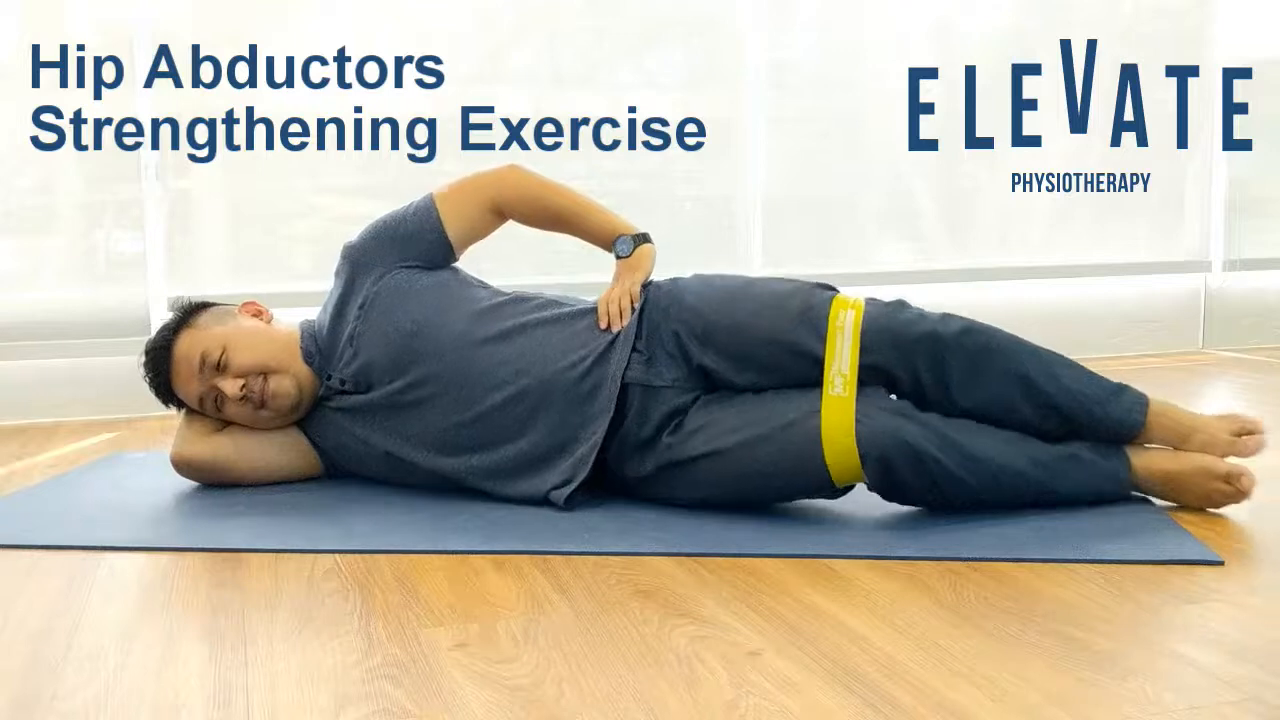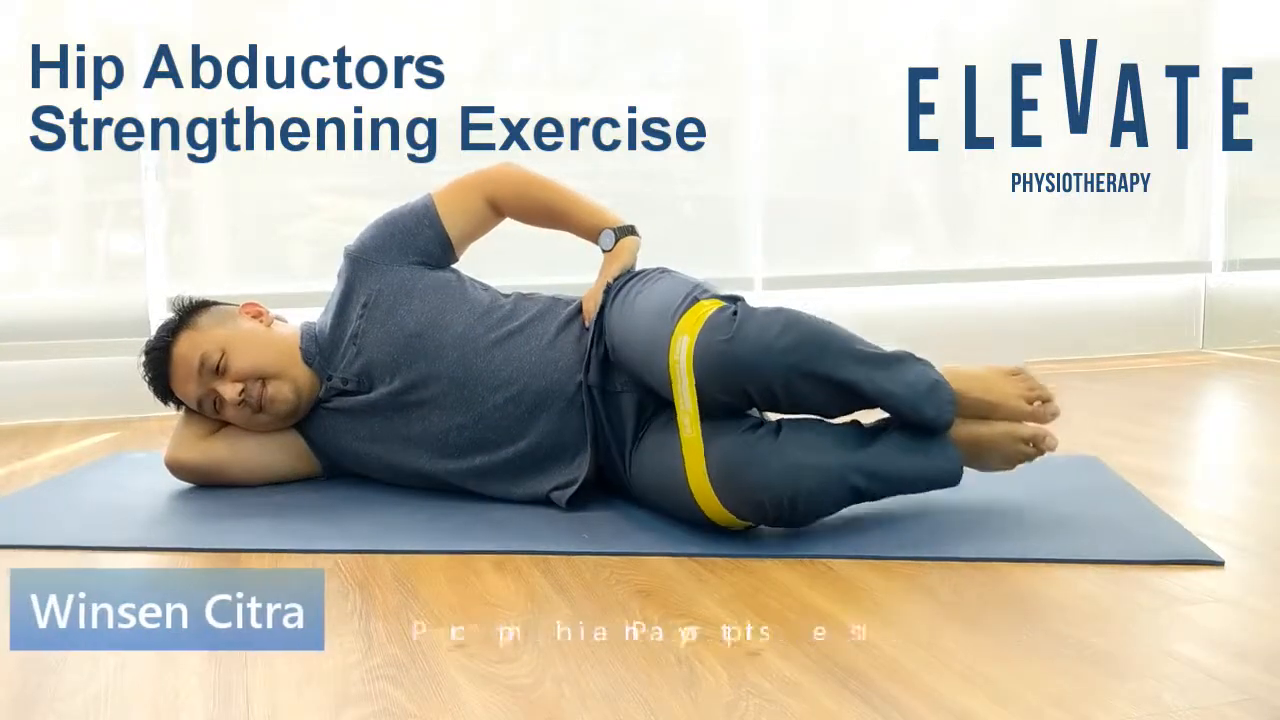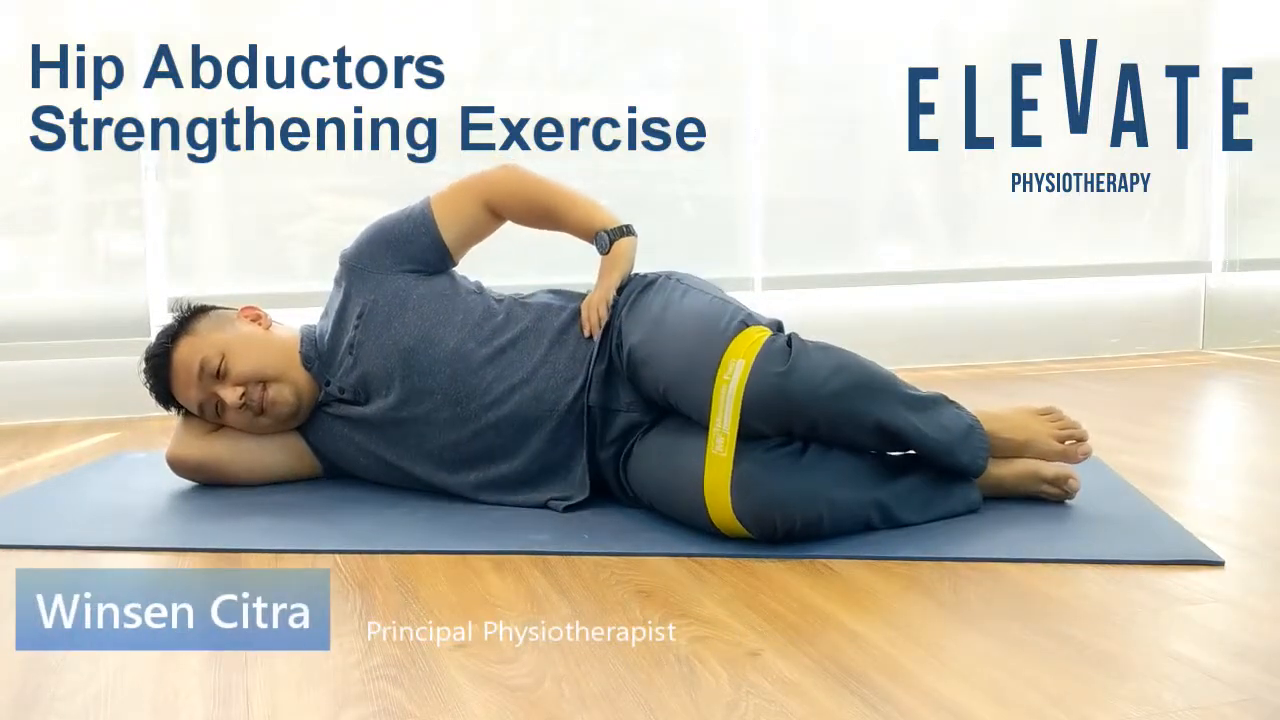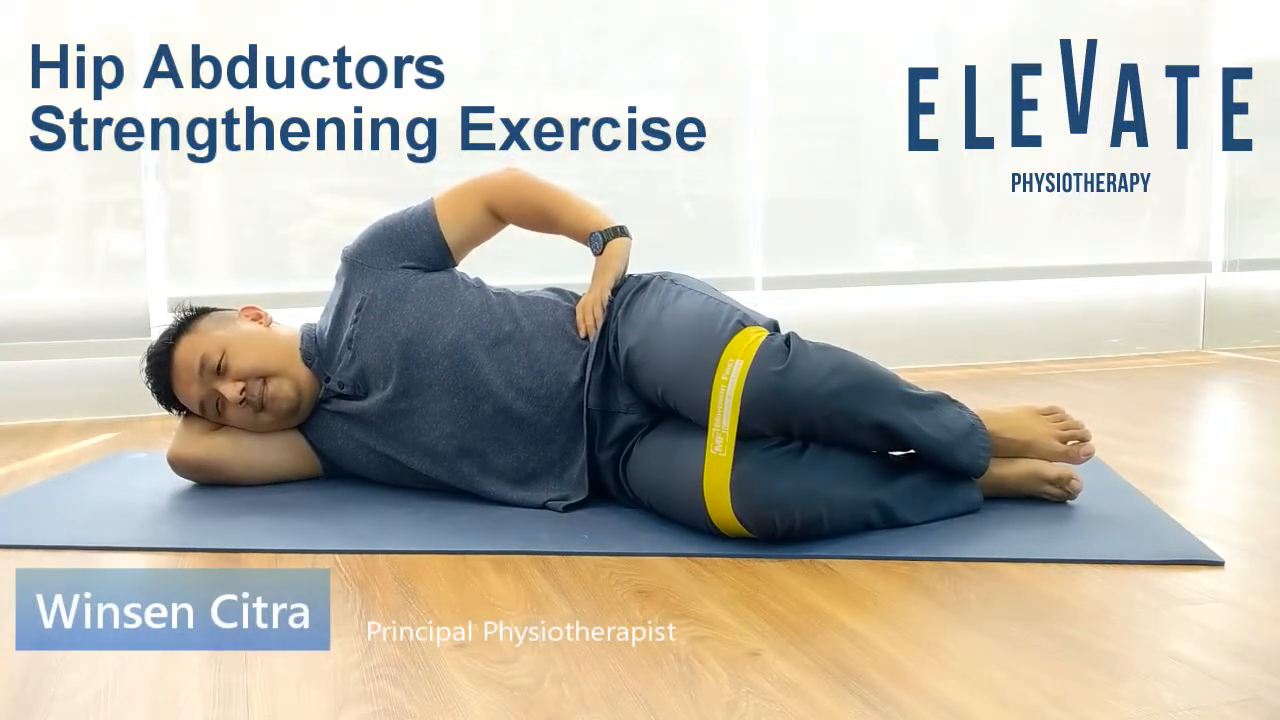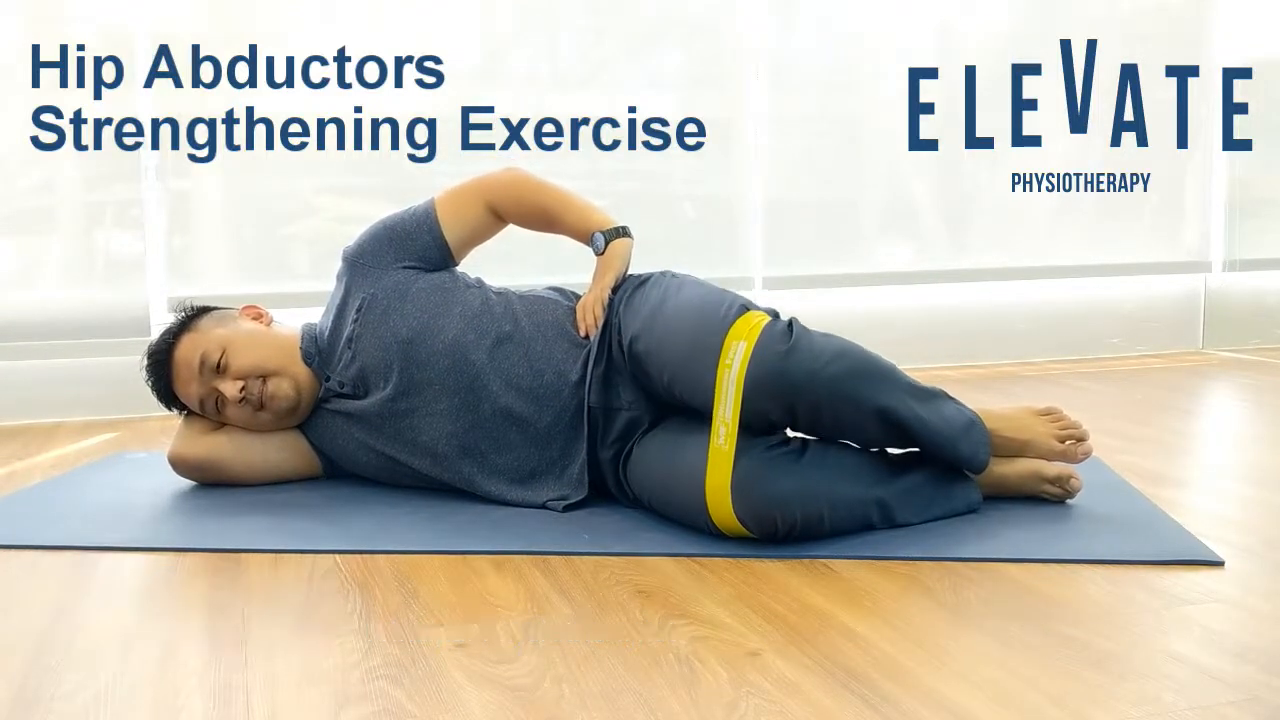
dt=1s
person 1, frame 1
left shoulder: (369, 270)
right shoulder: (331, 438)
left elbow: (503, 182)
left wrist: (631, 246)
left hip: (659, 338)
right hip: (654, 460)
left knee: (893, 341)
right knee: (884, 437)
left ankle: (1148, 420)
right ankle: (1131, 472)
person 1, frame 2
left shoulder: (369, 269)
right shoulder: (326, 436)
left elbow: (499, 182)
left wrist: (616, 236)
left hip: (626, 324)
right hip: (624, 452)
left knee: (726, 350)
right knee: (754, 475)
left ankle: (938, 393)
right ankle: (950, 446)
person 1, frame 3
left shoulder: (368, 269)
right shoulder: (328, 439)
left elbow: (497, 184)
left wrist: (613, 238)
left hip: (638, 330)
right hip: (621, 455)
left knee: (775, 382)
right knee: (762, 501)
left ankle: (974, 431)
right ankle: (974, 480)
person 1, frame 4
left shoulder: (370, 268)
right shoulder: (328, 439)
left elbow: (500, 187)
left wrist: (608, 239)
left hip: (629, 330)
right hip: (616, 455)
left knee: (775, 378)
right knee: (755, 497)
left ankle: (975, 430)
right ankle: (979, 481)
person 1, frame 5
left shoulder: (368, 269)
right shoulder: (327, 438)
left elbow: (501, 186)
left wrist: (610, 239)
left hip: (629, 335)
right hip: (622, 454)
left knee: (770, 366)
right knee: (761, 497)
left ankle: (972, 431)
right ankle: (974, 479)
